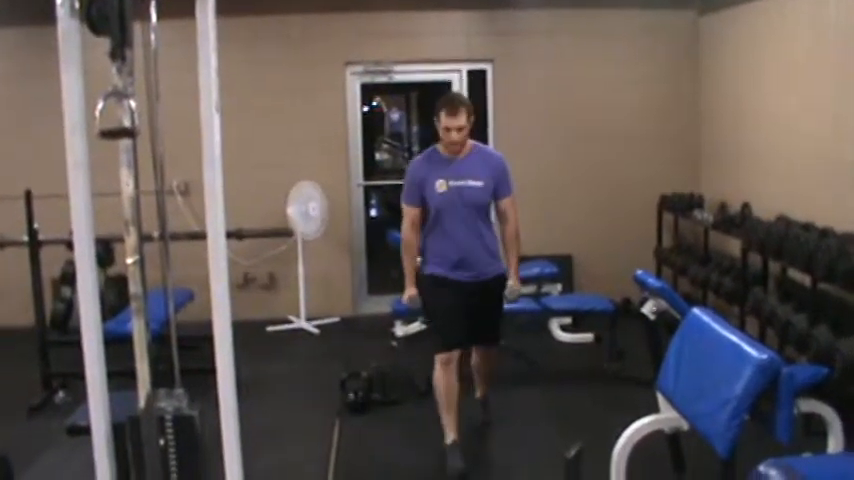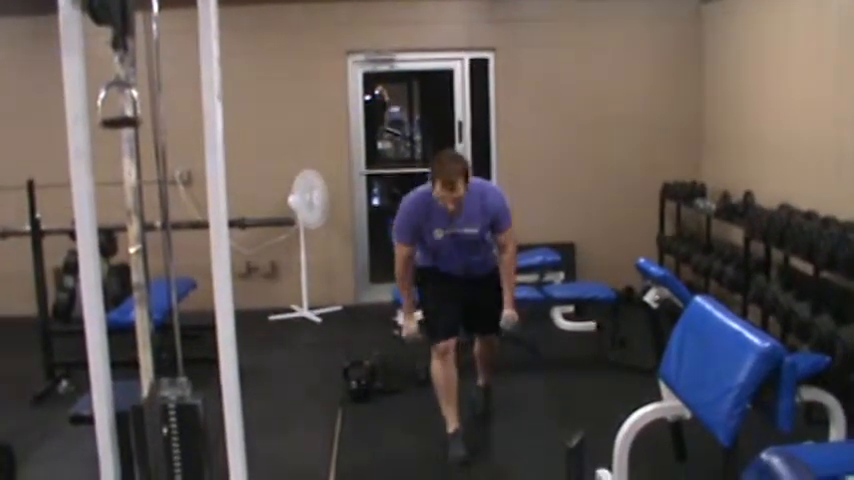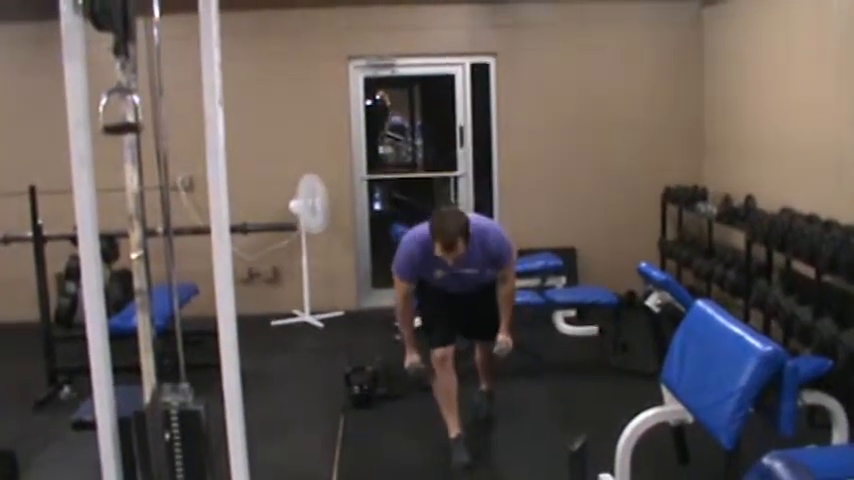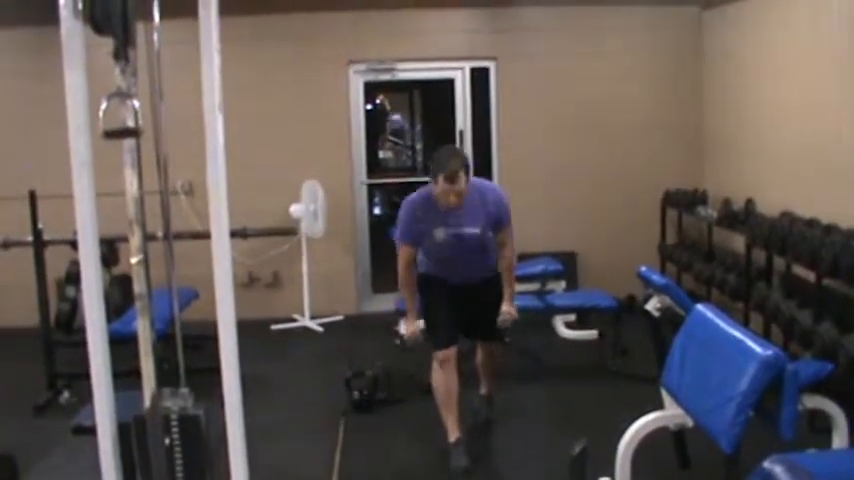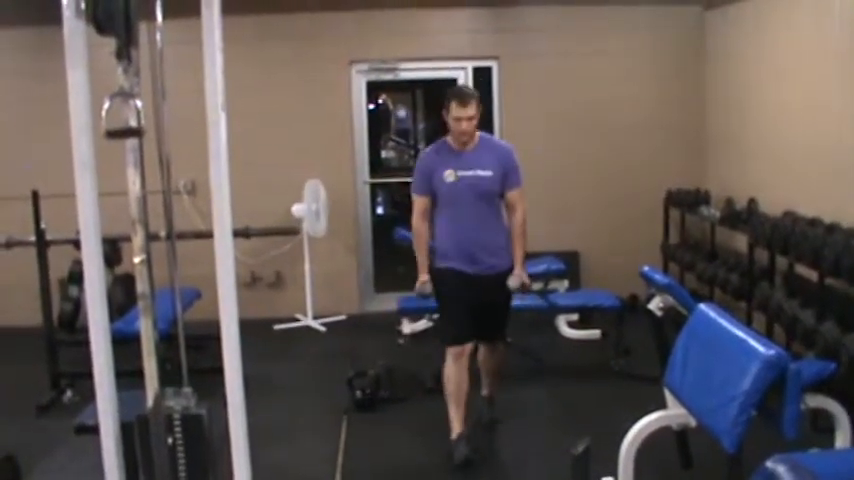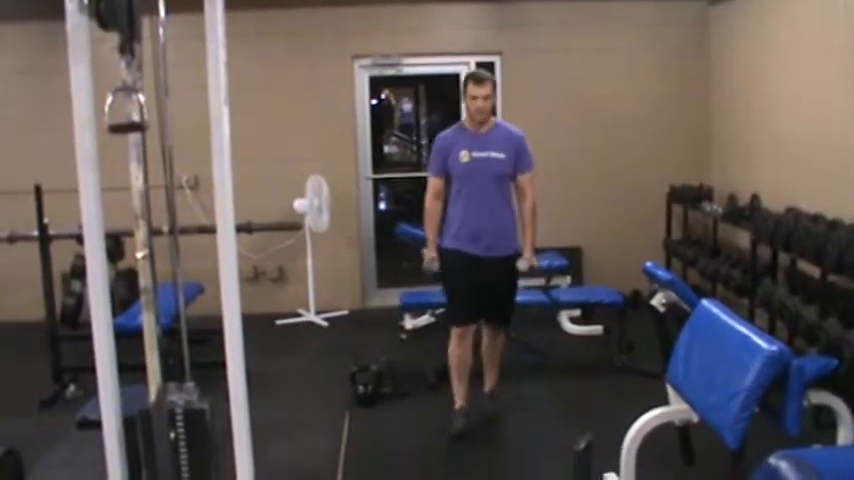
dt=0.3s
person 1, frame 1
left shoulder: (493, 163)
right shoulder: (421, 168)
left elbow: (508, 220)
right elbow: (411, 228)
left wrist: (513, 272)
right wrist: (410, 282)
left hip: (487, 274)
right hip: (440, 277)
left knee: (485, 345)
right knee: (446, 356)
left ankle: (481, 395)
right ankle: (451, 439)
person 1, frame 2
left shoulder: (491, 197)
right shoulder: (413, 206)
left elbow: (506, 249)
right elbow: (404, 262)
left wrist: (509, 302)
right wrist: (409, 314)
left hip: (482, 273)
right hip: (436, 274)
left knee: (488, 337)
right knee: (443, 348)
left ankle: (483, 385)
right ankle: (453, 429)
person 1, frame 3
left shoulder: (493, 237)
right shoulder: (412, 246)
left elbow: (506, 281)
right elbow: (404, 298)
left wrist: (505, 329)
right wrist: (410, 348)
left hip: (480, 287)
right hip: (435, 291)
left knee: (487, 343)
right knee: (441, 355)
left ankle: (486, 390)
right ankle: (455, 435)
person 1, frame 4
left shoulder: (492, 197)
right shoulder: (414, 208)
left elbow: (506, 248)
right elbow: (406, 264)
left wrist: (508, 298)
right wrist: (411, 315)
left hip: (484, 281)
right hip: (438, 283)
left knee: (488, 345)
right knee: (443, 356)
left ankle: (485, 393)
right ankle: (454, 437)
person 1, frame 5
left shoulder: (502, 154)
right shoulder: (429, 160)
left elbow: (516, 211)
right elbow: (420, 217)
left wrist: (519, 264)
right wrist: (423, 270)
left hip: (496, 267)
right hip: (451, 269)
left knee: (492, 342)
right knee: (457, 351)
left ankle: (487, 394)
right ankle: (457, 434)
person 1, frame 6
left shoulder: (514, 140)
right shoulder: (446, 141)
left elbow: (526, 195)
right elbow: (434, 197)
left wrist: (528, 247)
right wrist: (431, 247)
left hip: (503, 252)
right hip: (459, 251)
left knee: (495, 327)
right knee: (462, 330)
left ankle: (490, 390)
right ankle: (460, 404)
